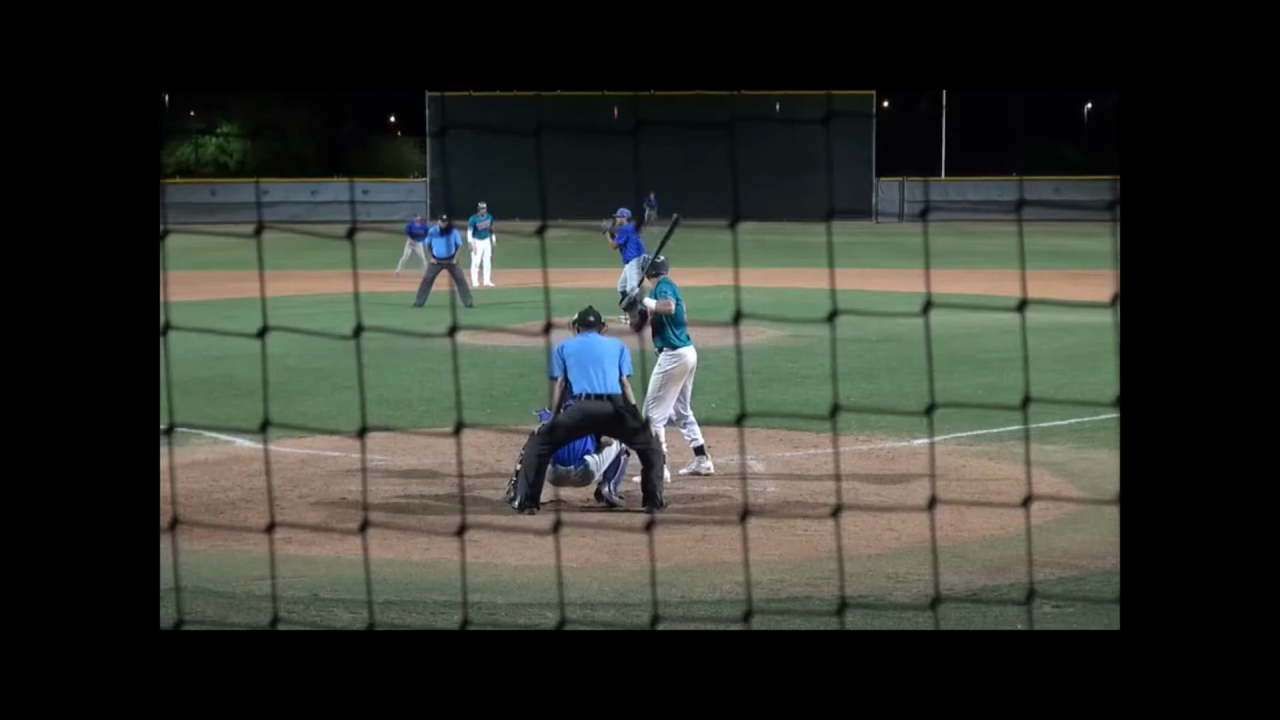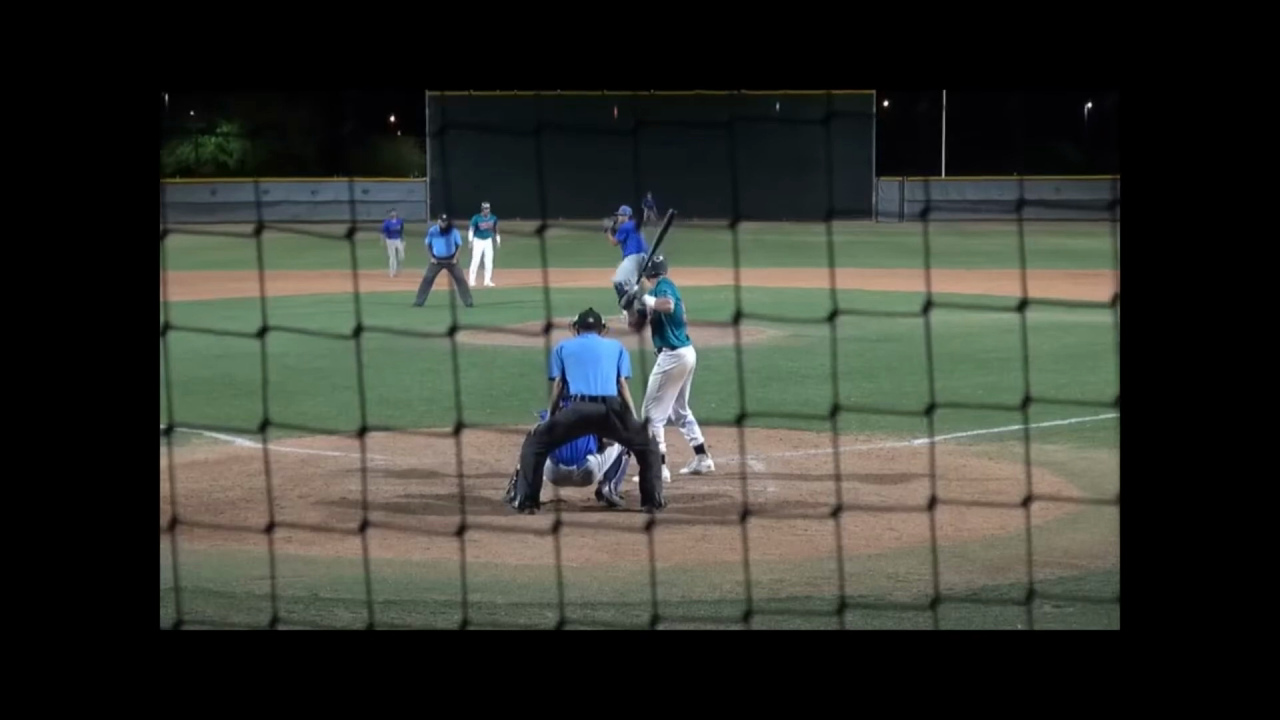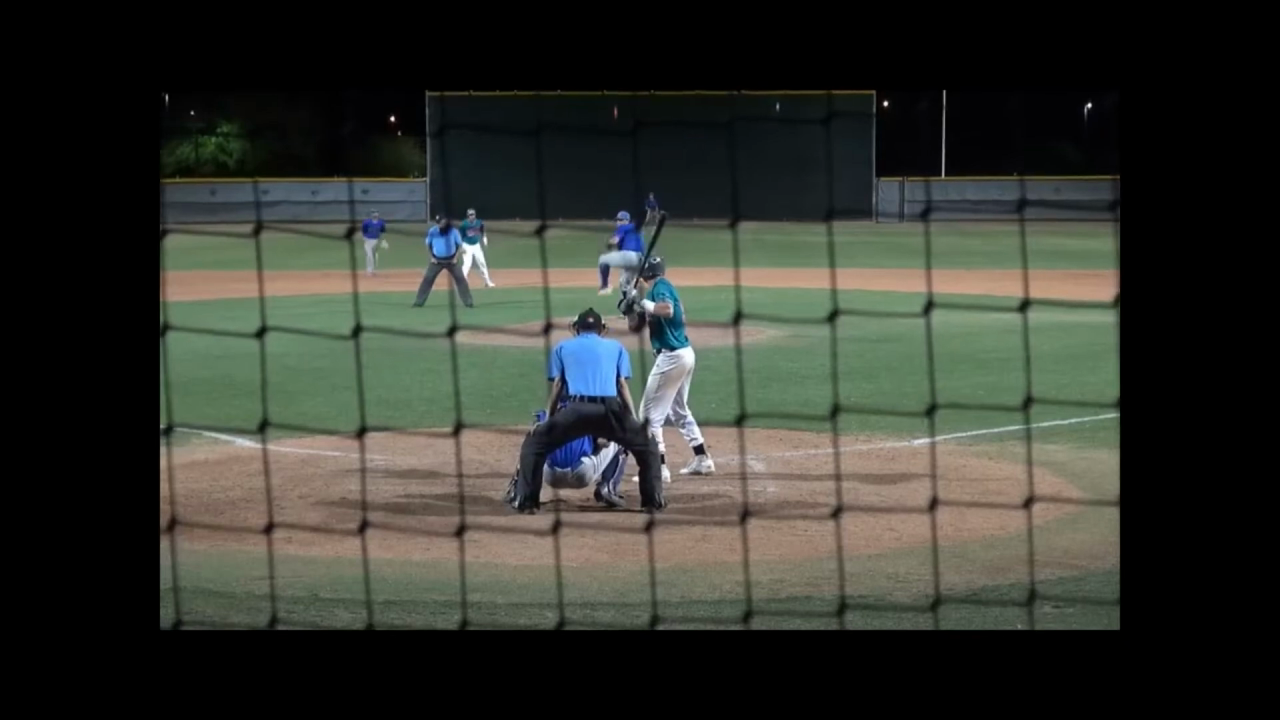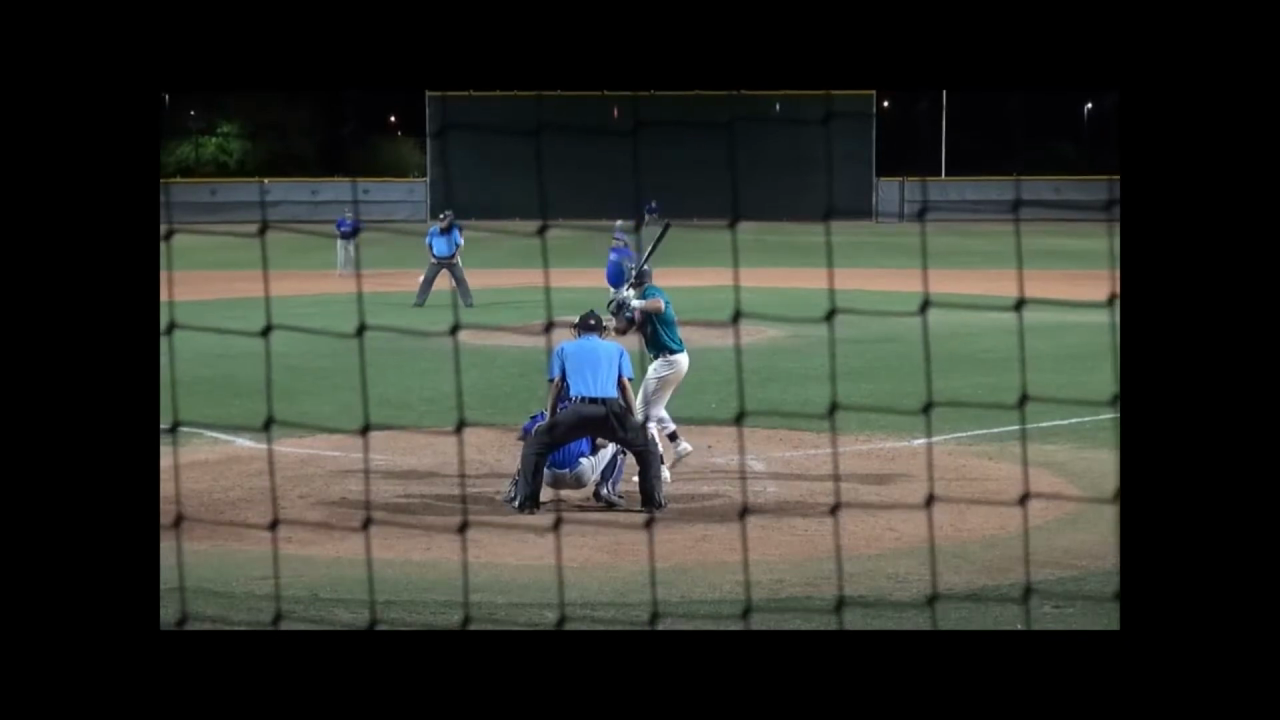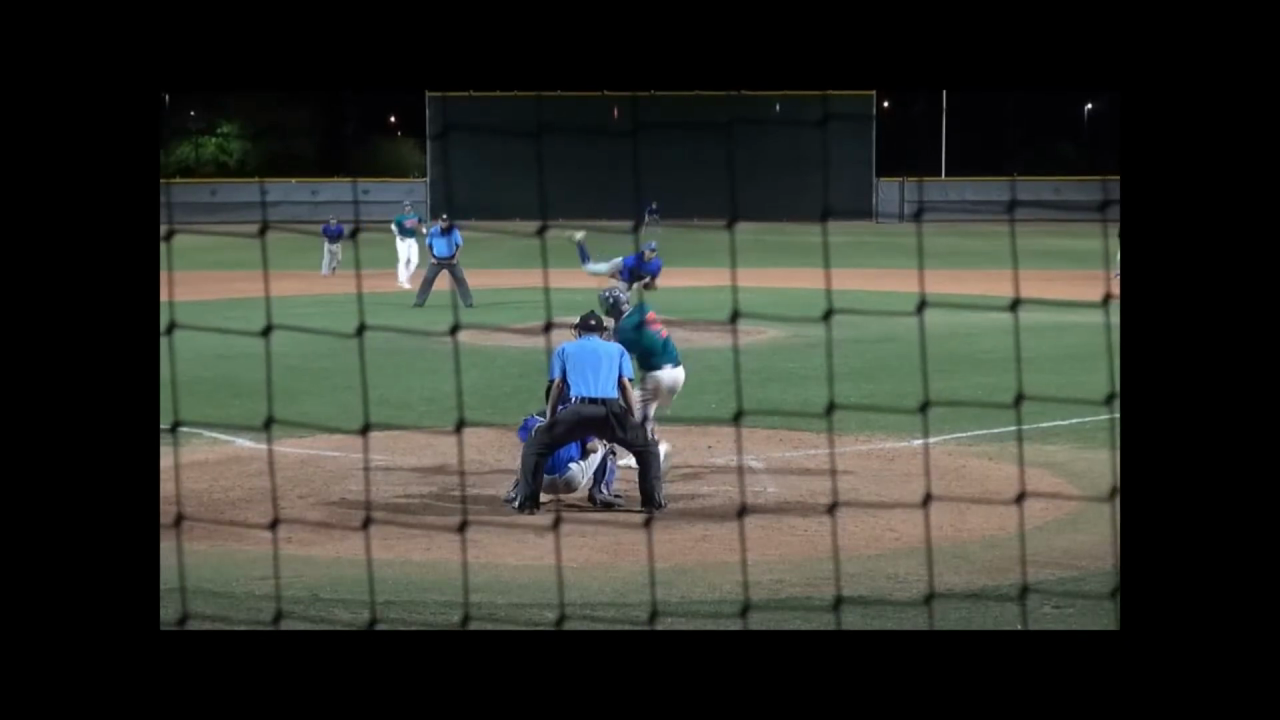
dt=0.5s
person 1, frame 1
left shoulder: (663, 286)
right shoulder: (658, 288)
left elbow: (669, 308)
right elbow: (637, 326)
left wrist: (643, 300)
right wrist: (634, 304)
left hip: (674, 355)
right hip: (685, 353)
left knee: (653, 411)
right knee: (680, 410)
right ankle: (701, 460)
person 1, frame 2
left shoulder: (663, 285)
right shoulder: (660, 287)
left elbow: (668, 306)
right elbow: (635, 325)
left wrist: (643, 297)
right wrist: (632, 302)
left hip: (673, 356)
right hip: (685, 353)
left knee: (652, 412)
right knee: (679, 409)
left ankle: (659, 468)
right ankle: (702, 459)
person 1, frame 3
left shoulder: (660, 287)
right shoulder: (659, 288)
left elbow: (667, 310)
right elbow: (635, 327)
left wrist: (641, 302)
right wrist: (631, 307)
left hip: (672, 357)
right hip: (684, 354)
left knee: (650, 413)
right knee: (679, 410)
left ankle: (659, 468)
right ankle: (702, 459)
person 1, frame 4
left shoulder: (651, 291)
right shoulder: (638, 298)
left elbow: (659, 307)
right elbow: (621, 329)
left wrist: (631, 302)
right wrist: (618, 310)
left hip: (669, 361)
right hip: (671, 359)
left knee: (644, 414)
right knee: (652, 407)
left ankle: (659, 469)
right ankle: (679, 444)
person 1, frame 5
left shoulder: (622, 329)
right shoulder: (643, 310)
left hip: (656, 376)
right hip: (677, 371)
left knee: (640, 417)
right knee: (647, 416)
left ankle: (657, 453)
person 2, frame 1
left shoulder: (564, 346)
right shoulder: (617, 345)
left elbow: (560, 385)
right elbow: (625, 383)
left wrist: (553, 418)
right wrist: (638, 418)
left hip: (581, 408)
right hip: (613, 408)
left knee: (537, 444)
right knee: (649, 445)
left ankle: (525, 501)
right ankle: (654, 501)
person 2, frame 2
left shoulder: (563, 347)
right shoulder: (616, 346)
left elbow: (558, 384)
right elbow: (622, 385)
left wrist: (549, 418)
right wrist: (636, 420)
left hip: (577, 409)
right hip: (610, 409)
left knee: (535, 443)
right knee: (646, 445)
left ankle: (525, 501)
right ankle: (653, 500)
person 2, frame 3
left shoulder: (562, 347)
right shoulder: (616, 347)
left elbow: (557, 385)
right elbow: (622, 385)
left wrist: (548, 419)
right wrist: (635, 421)
left hip: (576, 409)
right hip: (609, 409)
left knee: (534, 444)
right knee: (646, 445)
left ankle: (525, 501)
right ankle: (653, 501)
person 2, frame 4
left shoulder: (564, 348)
right shoulder: (617, 348)
left elbow: (556, 384)
right elbow: (625, 385)
left wrist: (549, 420)
right wrist: (636, 421)
left hip: (577, 410)
right hip: (610, 411)
left knee: (535, 445)
right knee: (647, 446)
left ankle: (525, 501)
right ankle: (653, 501)
person 2, frame 5
left shoulder: (565, 349)
right shoulder: (617, 349)
left elbow: (557, 385)
right elbow: (625, 385)
left wrist: (549, 419)
right wrist: (635, 420)
left hip: (577, 410)
right hip: (610, 410)
left knee: (535, 446)
right knee: (646, 446)
left ankle: (526, 501)
right ankle: (653, 501)
